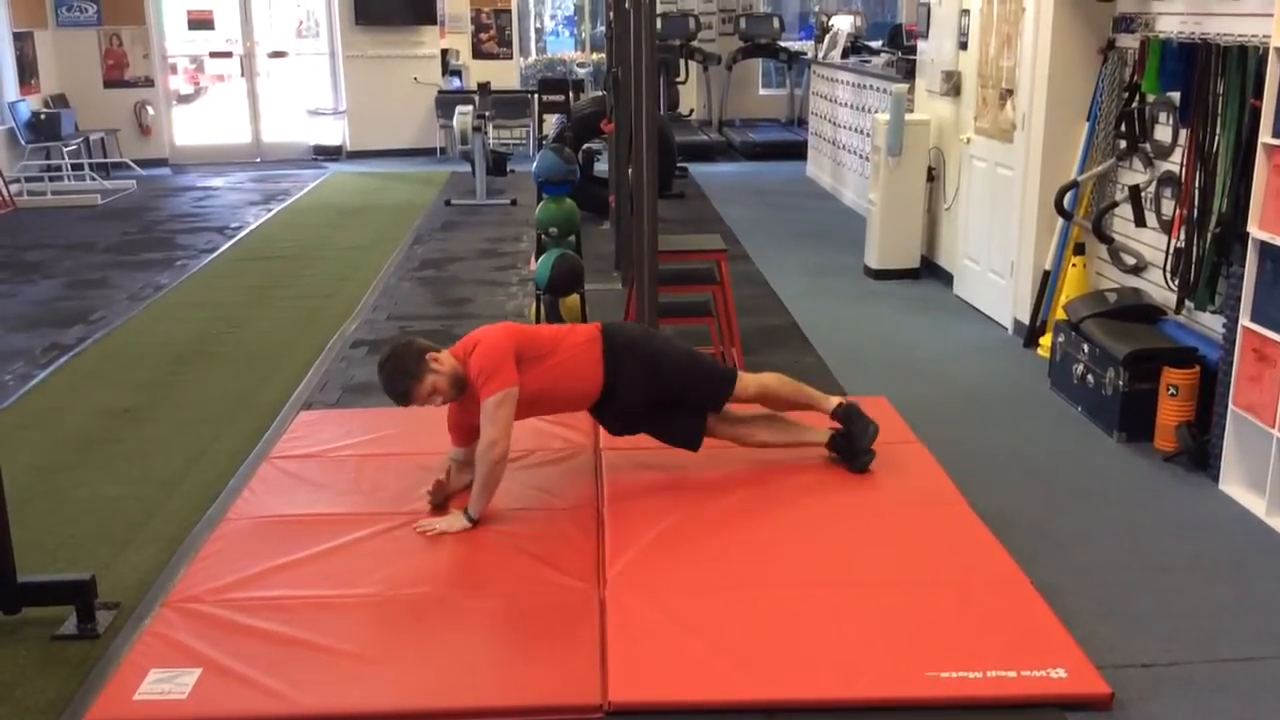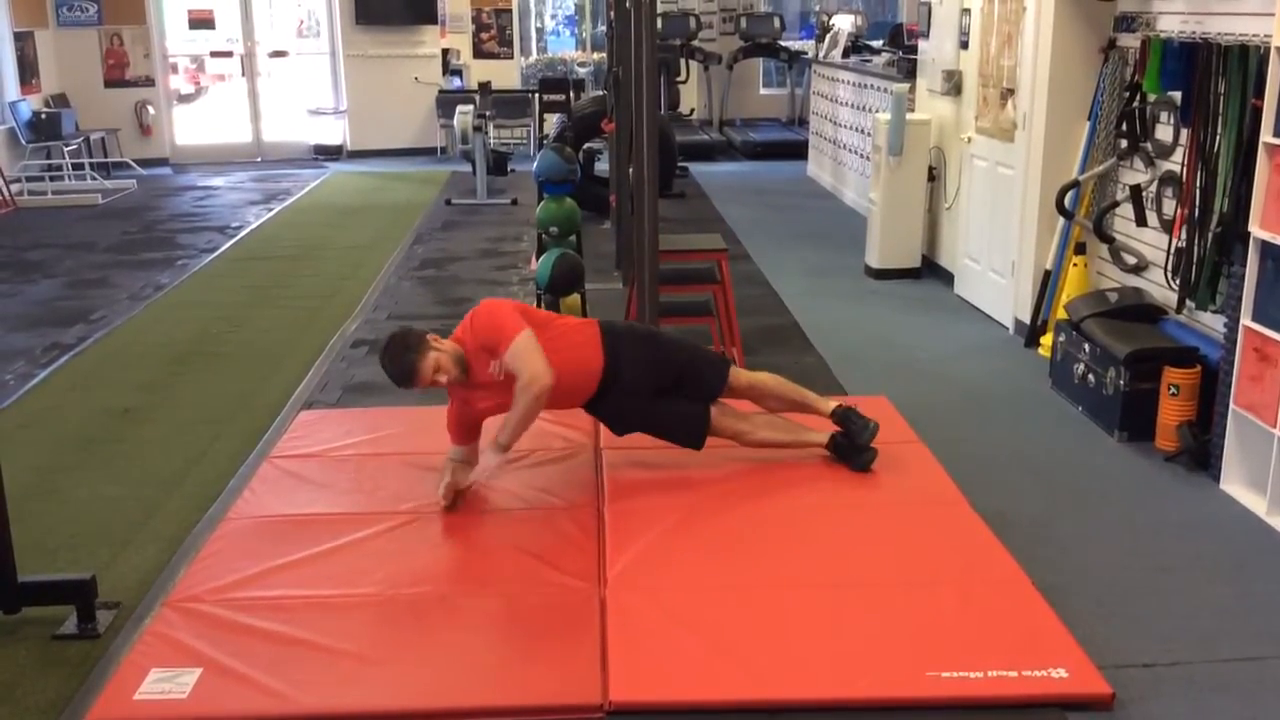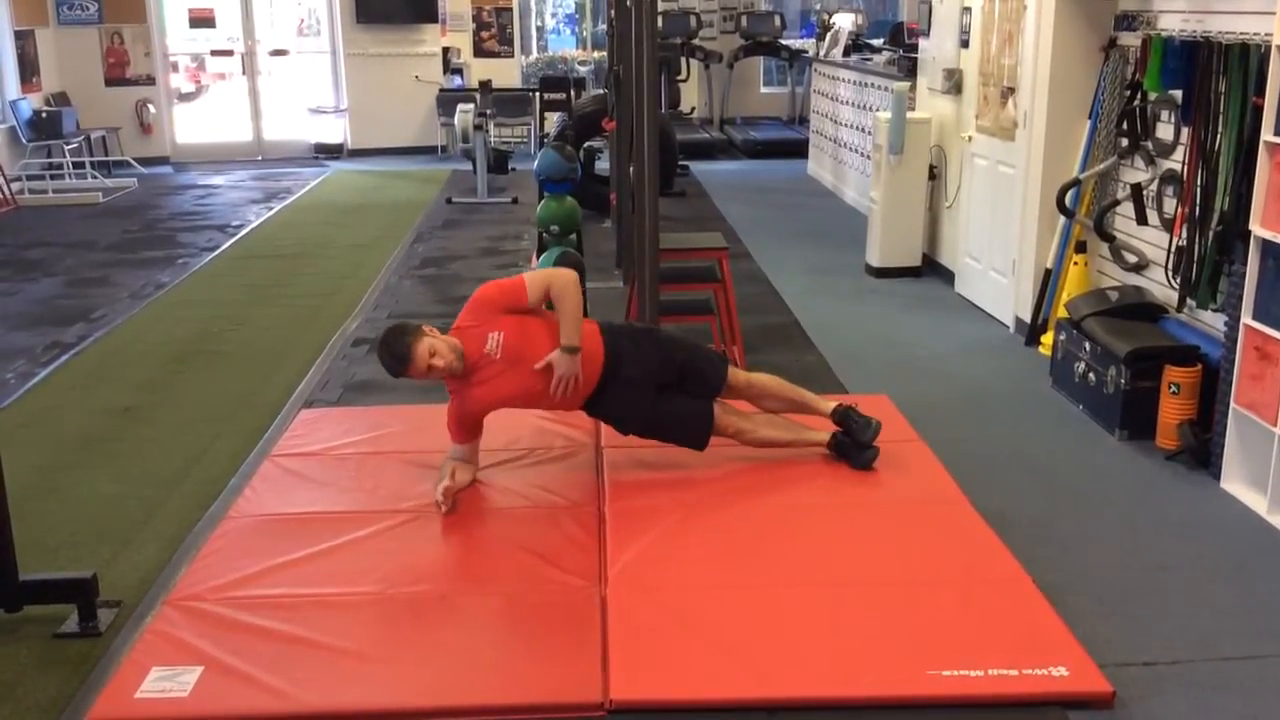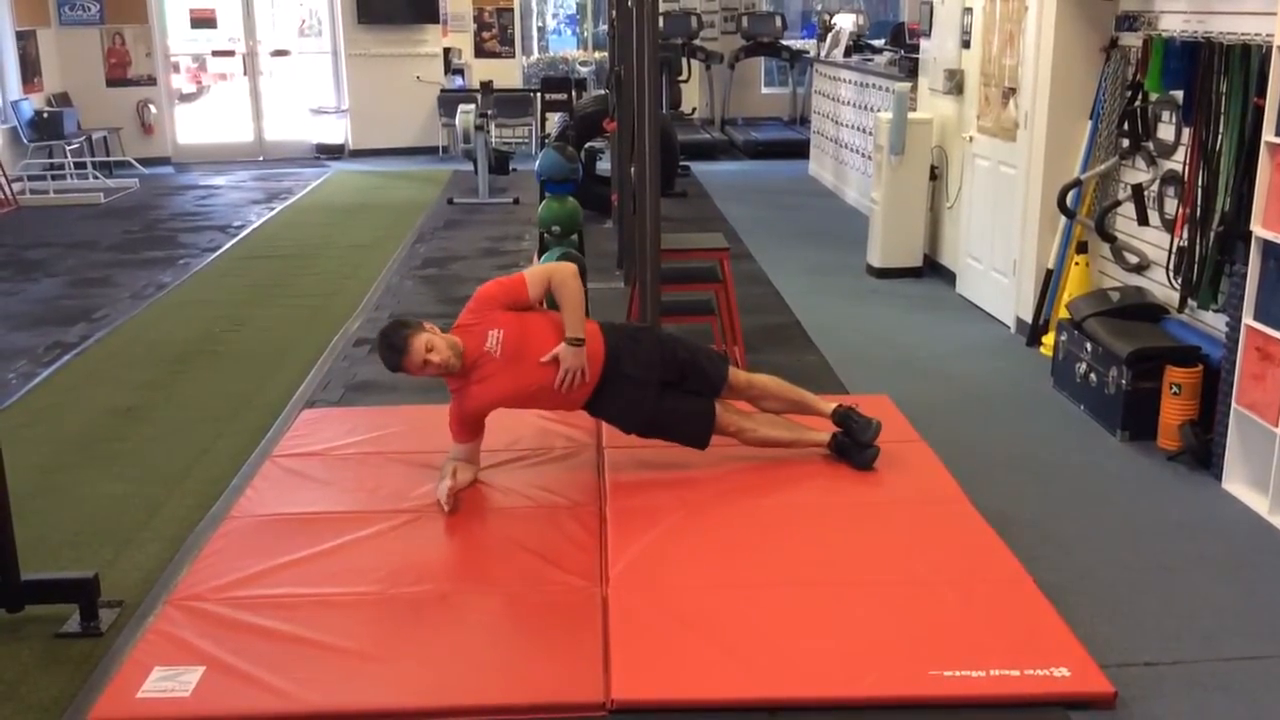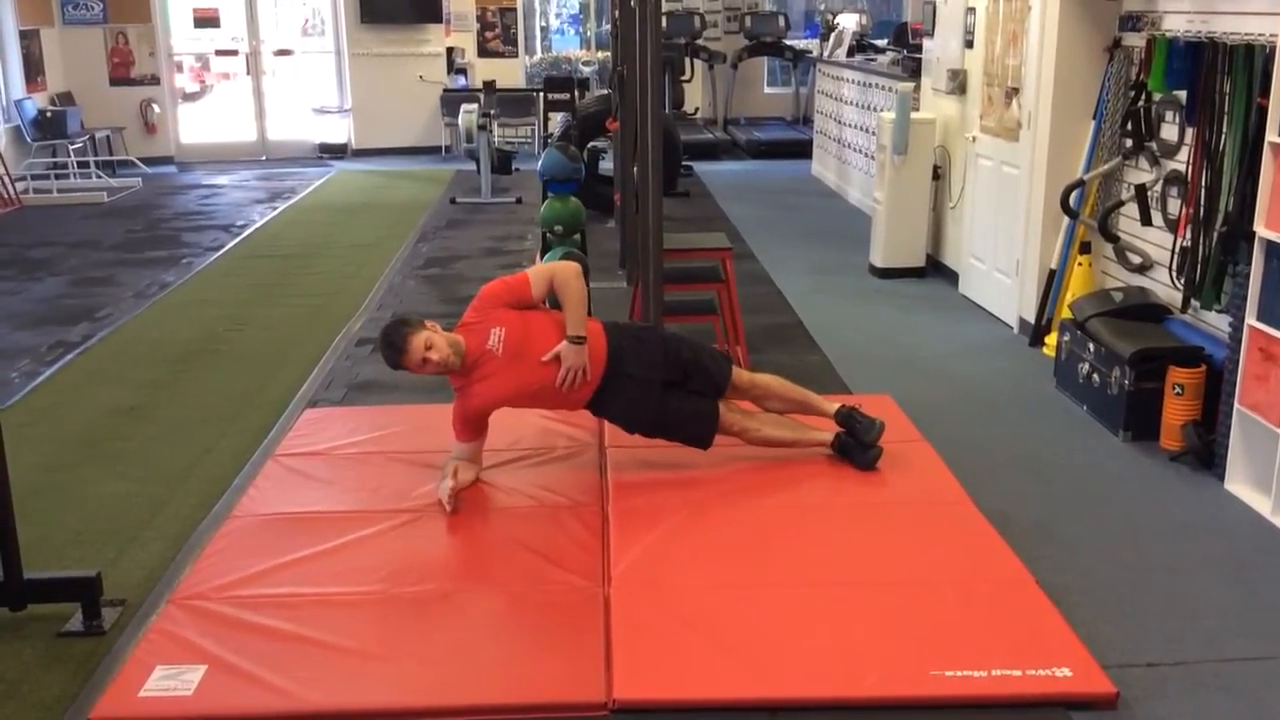
dt=0.4s
person 1, frame 1
left shoulder: (486, 349)
right shoulder: (461, 406)
left elbow: (495, 449)
right elbow: (464, 461)
left wrist: (470, 515)
right wrist: (444, 487)
left hip: (620, 355)
right hip: (611, 404)
left knee: (742, 390)
right knee: (725, 427)
left ankle: (835, 406)
right ankle: (831, 439)
person 1, frame 2
left shoulder: (483, 321)
right shoulder: (463, 403)
left elbow: (539, 380)
right elbow: (462, 458)
left wrist: (500, 448)
right wrist: (452, 480)
left hip: (618, 351)
right hip: (608, 400)
left knee: (739, 382)
right knee: (727, 424)
left ankle: (832, 410)
right ankle: (830, 441)
person 1, frame 3
left shoulder: (481, 306)
right shoulder: (465, 401)
left elbow: (564, 279)
right elbow: (463, 456)
left wrist: (570, 348)
right wrist: (450, 480)
left hip: (617, 350)
right hip: (610, 399)
left knee: (739, 383)
right knee: (730, 424)
left ankle: (834, 409)
right ankle: (830, 441)
person 1, frame 4
left shoulder: (482, 305)
right shoulder: (466, 400)
left elbow: (563, 272)
right elbow: (465, 457)
left wrist: (576, 340)
right wrist: (451, 480)
left hip: (619, 350)
right hip: (613, 397)
left knee: (740, 383)
right knee: (730, 422)
left ankle: (834, 411)
right ankle: (832, 442)
person 1, frame 5
left shoulder: (486, 304)
right shoulder: (470, 398)
left elbow: (567, 271)
right elbow: (468, 456)
left wrist: (576, 339)
right wrist: (453, 479)
left hip: (623, 349)
right hip: (616, 397)
left knee: (743, 383)
right knee: (734, 422)
left ankle: (837, 411)
right ankle: (835, 441)
